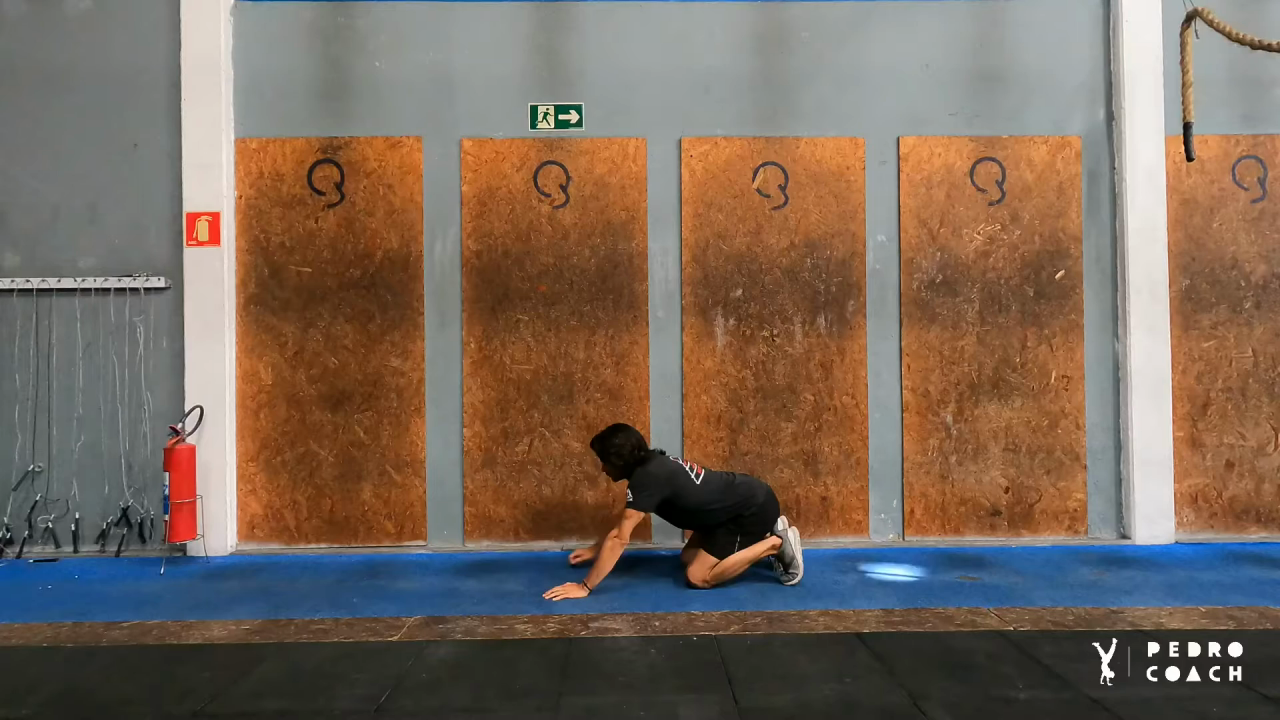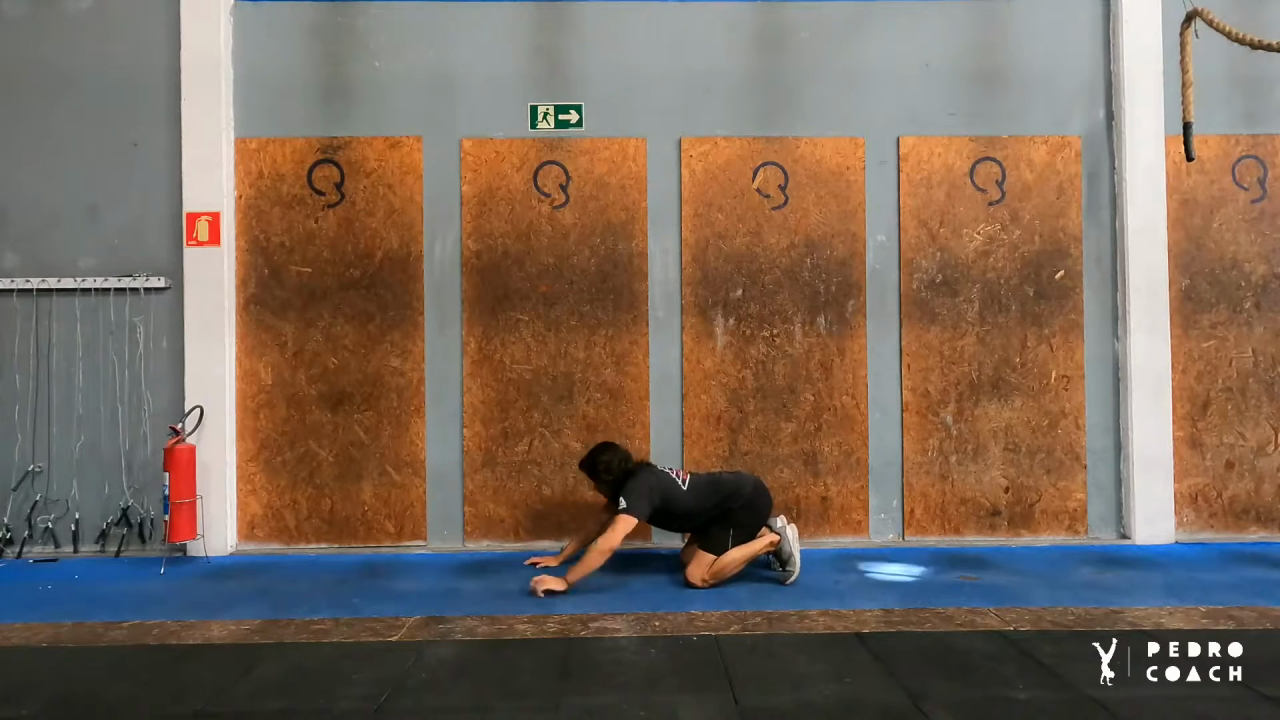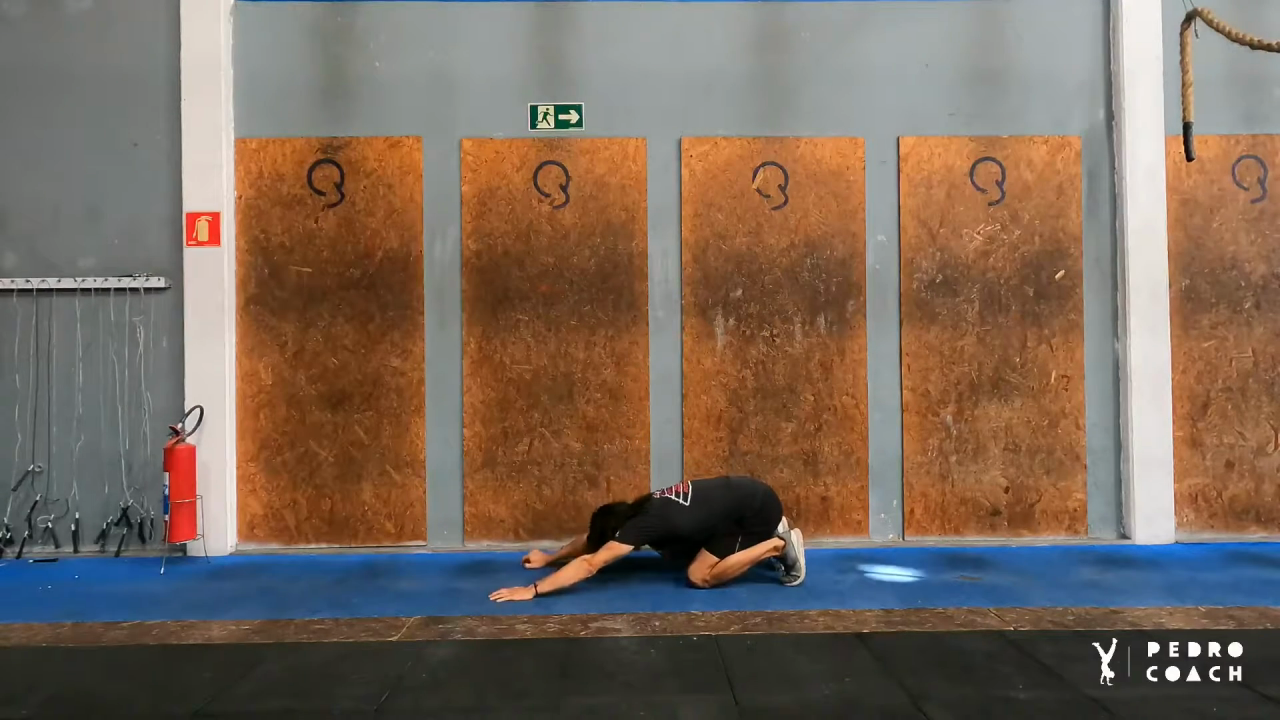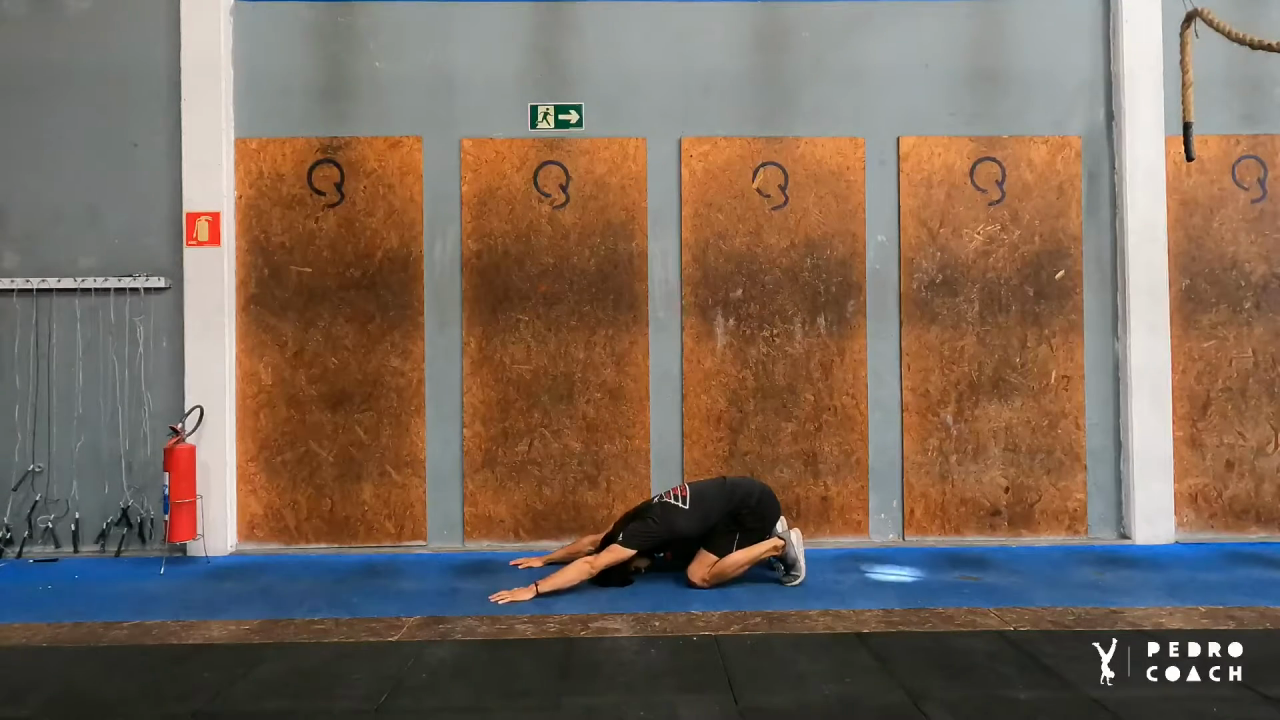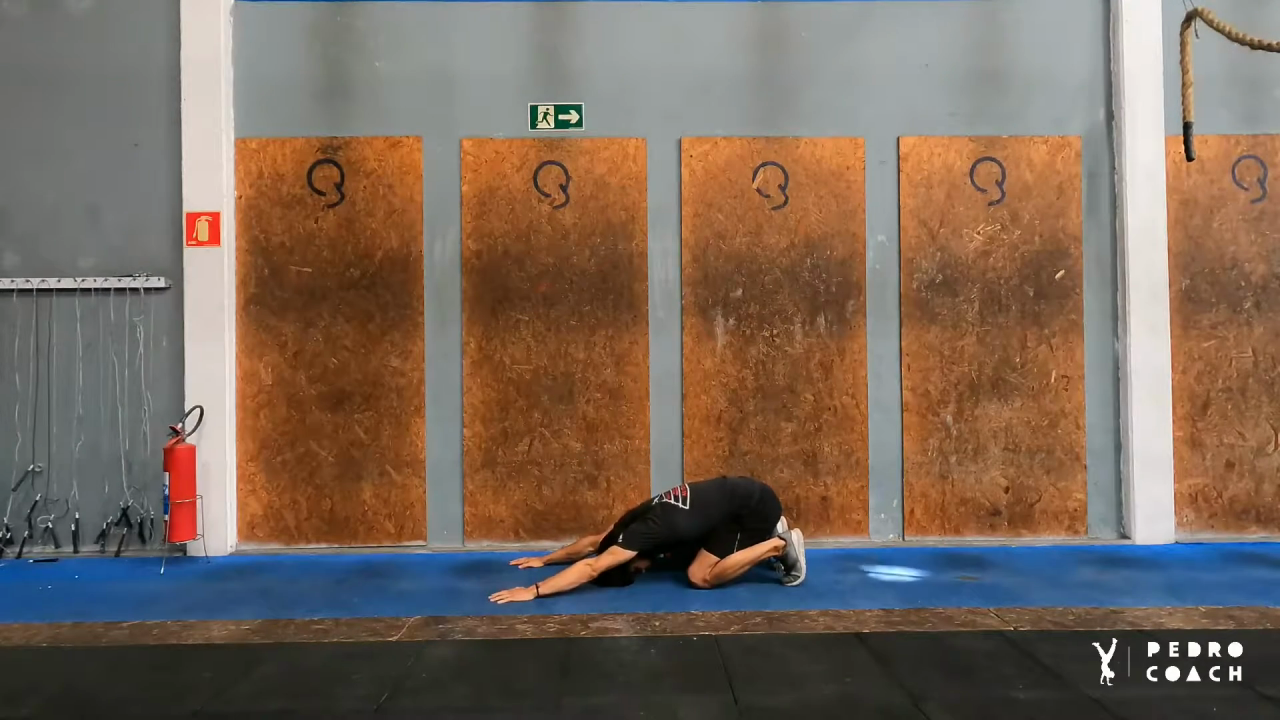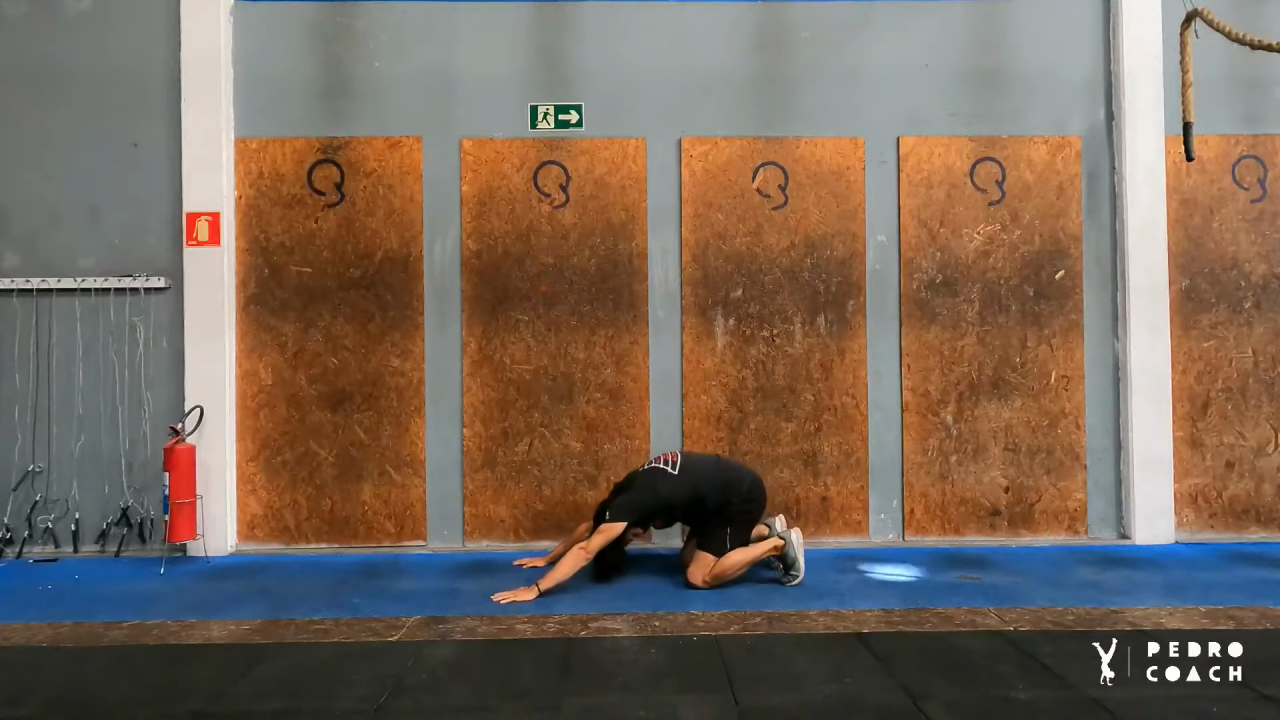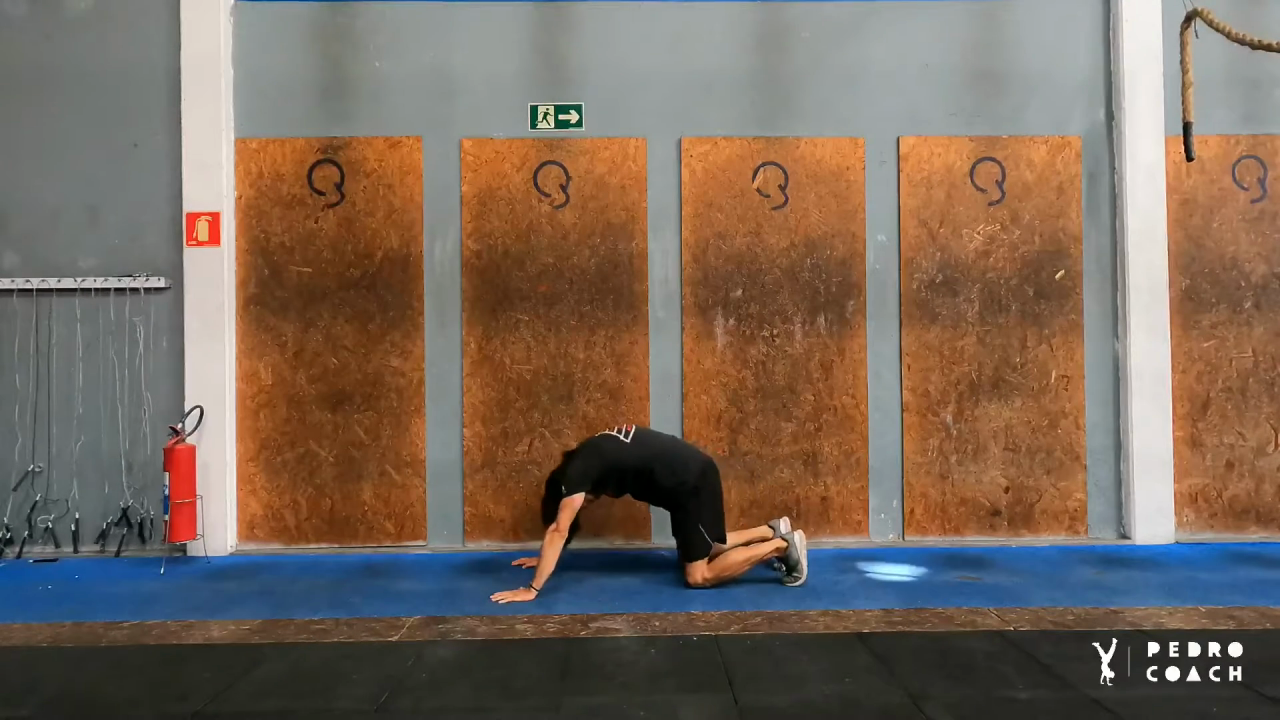
dt=0.7s
person 1, frame 1
left shoulder: (647, 477)
right shoulder: (650, 465)
left elbow: (619, 538)
left wrist: (584, 587)
right wrist: (597, 549)
left hip: (754, 508)
right hip: (744, 495)
left knee: (699, 576)
right knee: (688, 558)
left ankle: (776, 544)
right ankle: (770, 532)
person 1, frame 2
left shoulder: (636, 489)
right shoulder: (632, 479)
left elbow: (609, 542)
right elbow: (600, 525)
left wrist: (565, 581)
right wrist: (559, 558)
left hip: (747, 500)
right hip: (738, 492)
left knee: (698, 576)
right knee: (688, 558)
left ankle: (773, 540)
right ankle: (767, 530)
person 1, frame 3
left shoulder: (643, 525)
right shoulder: (641, 511)
left elbow: (590, 564)
right elbow: (592, 538)
left wrist: (532, 590)
right wrist: (549, 558)
left hip: (756, 507)
right hip: (746, 495)
left knee: (700, 576)
right knee: (691, 557)
left ankle: (779, 545)
right ankle: (771, 534)
person 1, frame 4
left shoulder: (646, 530)
right shoulder: (639, 518)
left elbow: (591, 565)
right elbow: (592, 542)
left wrist: (533, 590)
right wrist: (544, 559)
left hip: (753, 504)
right hip: (742, 495)
left knee: (700, 575)
right knee: (692, 556)
left ankle: (778, 545)
right ankle: (769, 532)
person 1, frame 5
left shoulder: (646, 532)
right shoulder: (639, 519)
left elbow: (592, 568)
right elbow: (593, 543)
left wrist: (533, 591)
right wrist: (544, 559)
left hip: (754, 505)
right hip: (743, 495)
left knee: (701, 576)
right knee: (694, 557)
left ankle: (780, 545)
right ankle: (770, 533)
person 1, frame 6
left shoulder: (630, 503)
right shoulder: (630, 492)
left elbow: (586, 550)
right elbow: (588, 528)
left wrist: (535, 589)
right wrist: (547, 559)
left hip: (742, 496)
right hip: (728, 489)
left knee: (699, 576)
right knee: (689, 558)
left ankle: (778, 544)
right ankle: (766, 530)
person 1, frame 7
left shoulder: (577, 471)
right shoulder: (585, 460)
left elbow: (558, 530)
right elbow: (561, 531)
left wrist: (533, 588)
right wrist: (544, 559)
left hip: (690, 481)
right hip: (688, 474)
left knee: (698, 576)
right knee: (700, 550)
left ankle: (781, 546)
right ankle: (772, 531)
